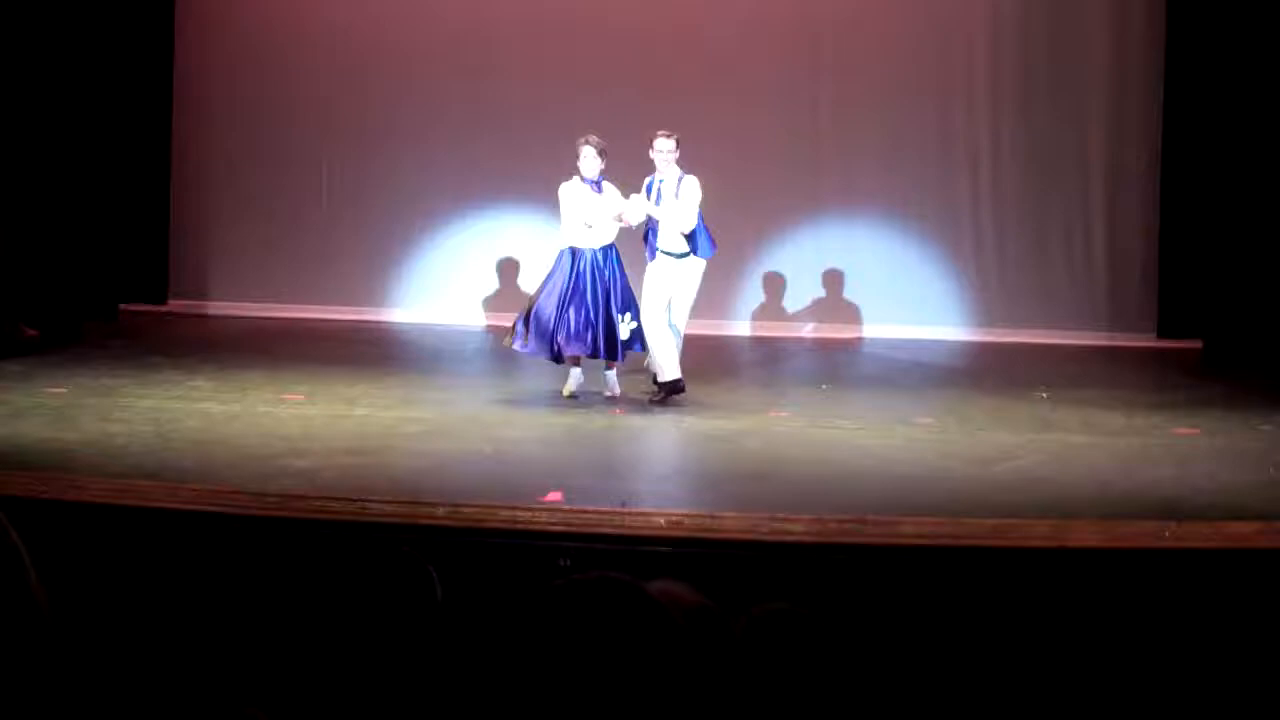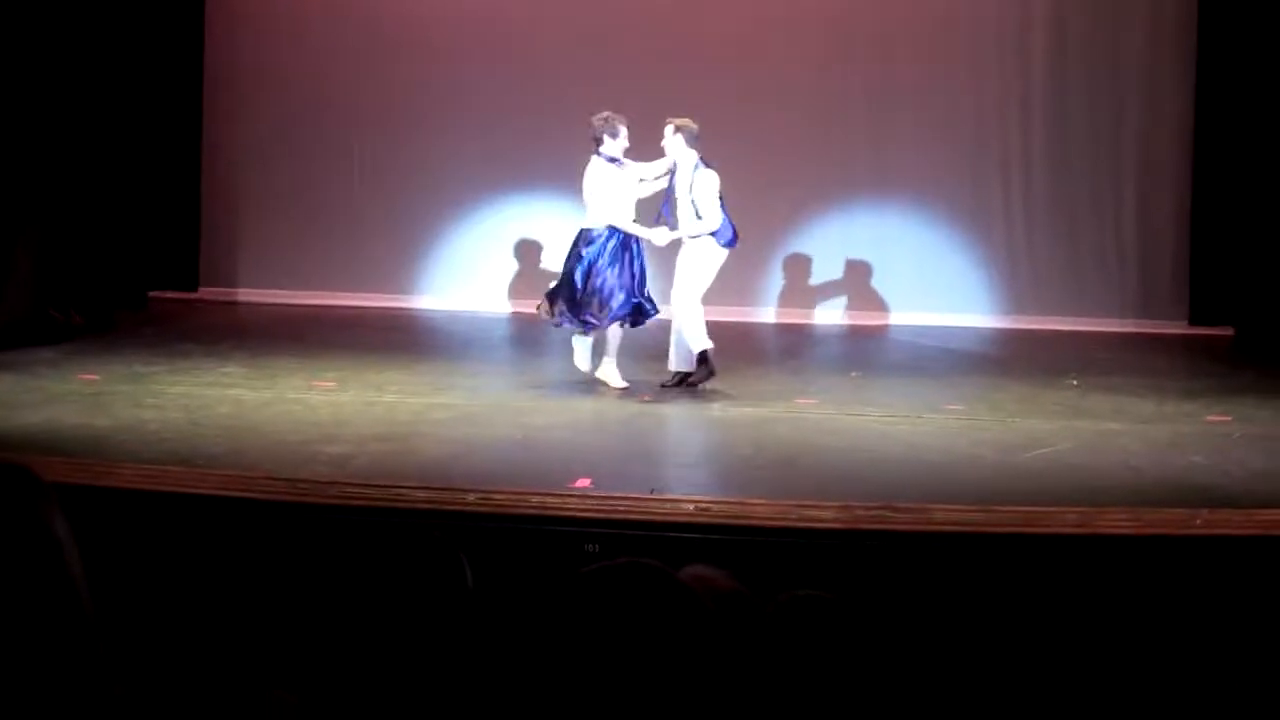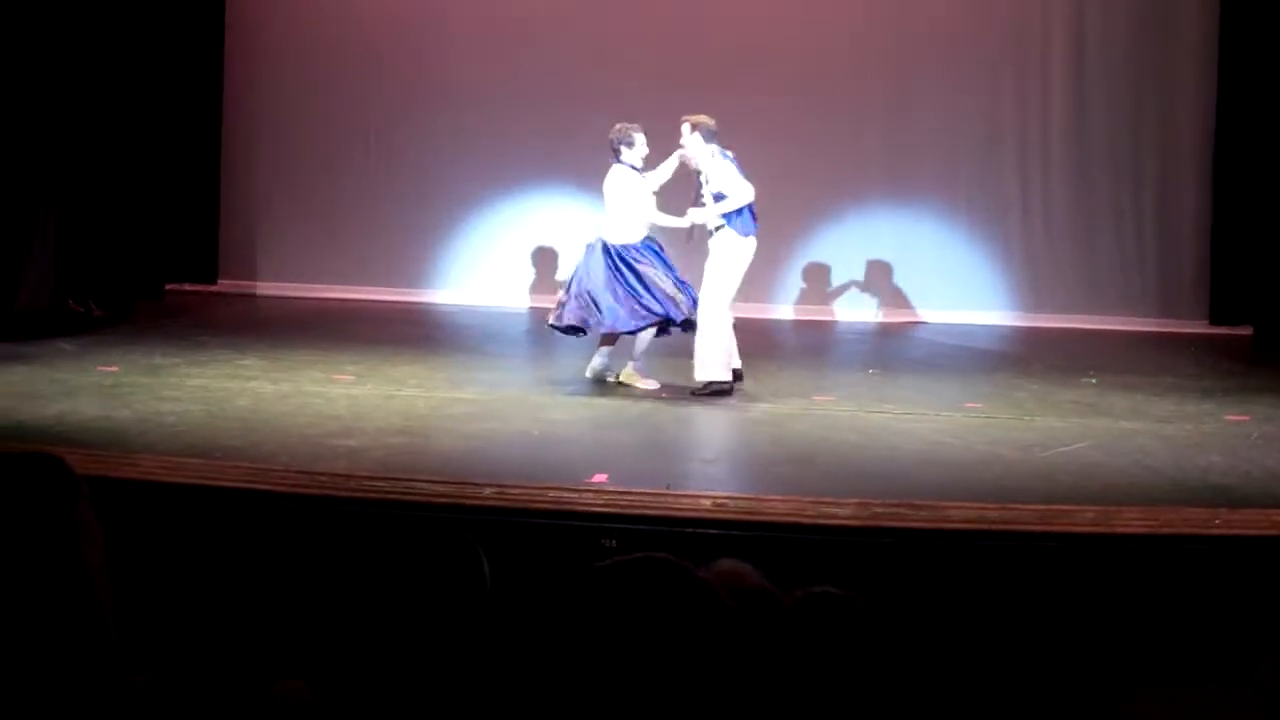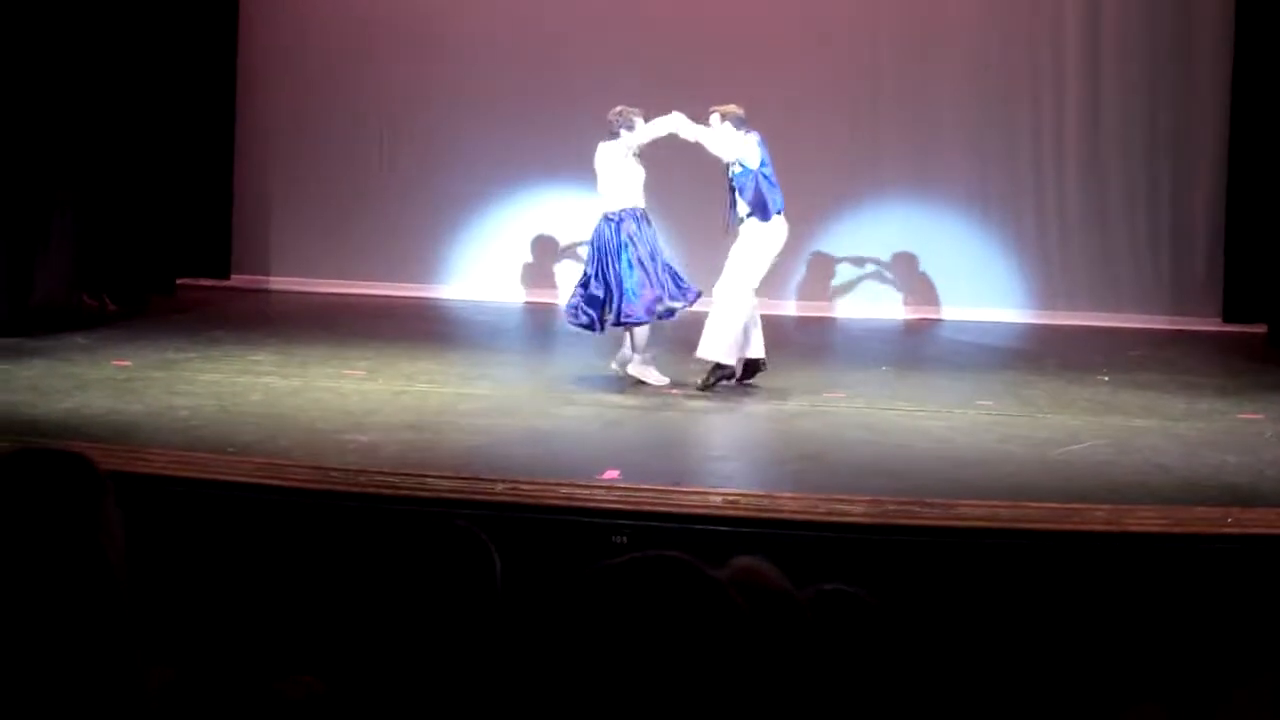
dt=0.5s
person 1, frame 1
left shoulder: (689, 183)
right shoulder: (649, 184)
left elbow: (688, 224)
right elbow: (633, 219)
left wrist: (652, 210)
right wrist: (631, 209)
left hip: (687, 260)
right hip: (659, 259)
left knee: (676, 320)
right knee: (652, 316)
left ankle: (667, 376)
right ankle: (670, 377)
person 1, frame 2
left shoulder: (705, 176)
right shoulder: (680, 166)
left elbow: (712, 222)
left wrist: (674, 233)
left hip: (709, 244)
right hip: (690, 242)
left knee: (685, 298)
right knee: (679, 303)
left ankle: (702, 355)
right ankle: (684, 367)
person 1, frame 3
left shoulder: (717, 164)
right shoulder: (711, 162)
left elbow: (747, 193)
left wrist: (704, 210)
left hip: (732, 241)
right hip: (726, 242)
left knee: (712, 307)
right knee: (714, 306)
left ankle: (719, 377)
right ankle: (731, 367)
person 1, frame 4
left shoulder: (749, 142)
right shoulder: (740, 146)
left elbow: (728, 152)
right elbow: (723, 148)
left wrist: (697, 132)
right wrist: (697, 133)
left hip: (763, 228)
right hip: (758, 229)
left knee: (730, 292)
right knee: (741, 292)
left ankle: (724, 360)
right ankle: (753, 357)
person 2, frame 1
left shoulder: (611, 191)
right shoulder: (568, 189)
right elbow: (588, 216)
right wrist: (615, 210)
left hip: (604, 260)
right hip: (575, 261)
left knee: (607, 317)
right knee: (567, 317)
left ankle: (610, 376)
right ankle: (575, 374)
person 2, frame 2
left shoulder: (621, 165)
right shoulder: (597, 172)
left elbow: (650, 171)
right elbow: (612, 216)
right wrist: (649, 234)
left hip: (622, 239)
right hip: (602, 239)
left knee: (623, 301)
right knee: (610, 299)
left ankle: (609, 365)
right ankle: (583, 337)
person 2, frame 3
left shoulder: (627, 174)
right shoulder: (622, 179)
left elbow: (654, 179)
right elbow: (648, 215)
left wrist: (677, 156)
right wrist: (681, 222)
left hip: (624, 248)
right hip: (624, 251)
left knee: (626, 310)
right knee: (655, 309)
left ankle: (600, 362)
right ankle: (632, 370)
person 2, frame 4
left shoulder: (623, 153)
right shoulder: (608, 151)
right elbow: (639, 138)
right wrist: (670, 123)
left hip: (632, 227)
right hip: (623, 227)
left knee: (638, 293)
right knee: (643, 293)
left ankle: (627, 355)
right ankle: (640, 362)
